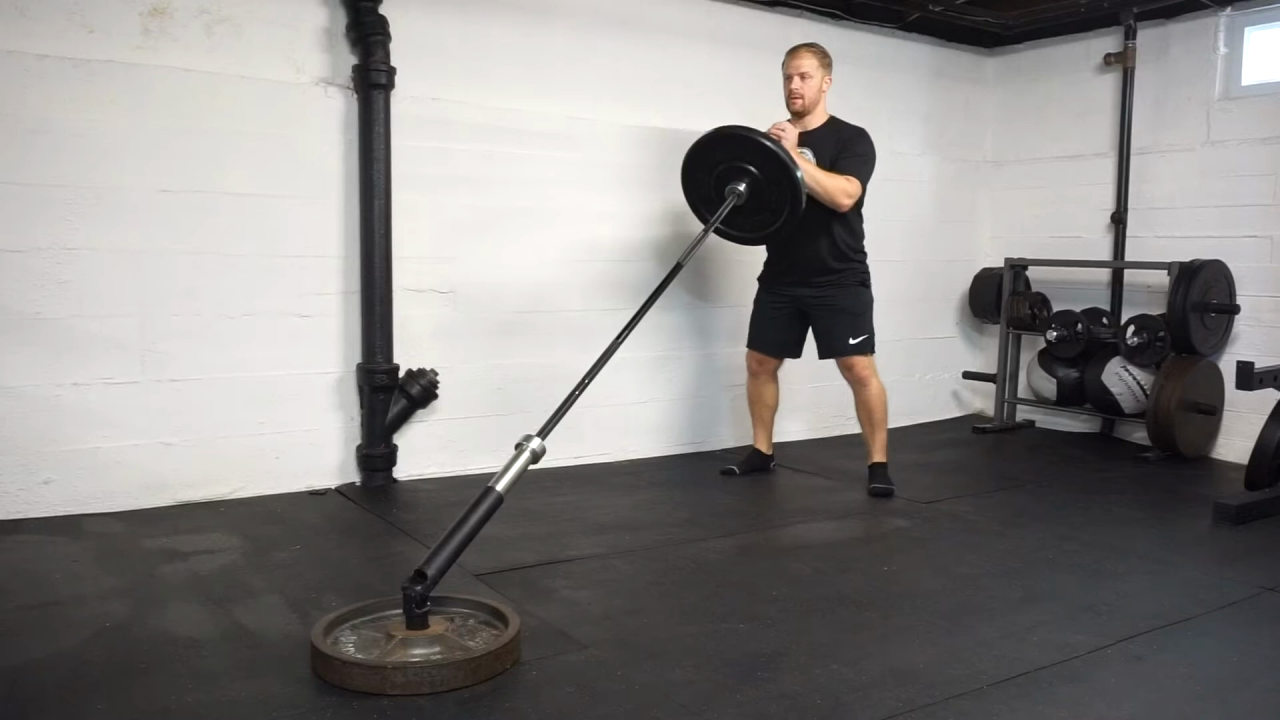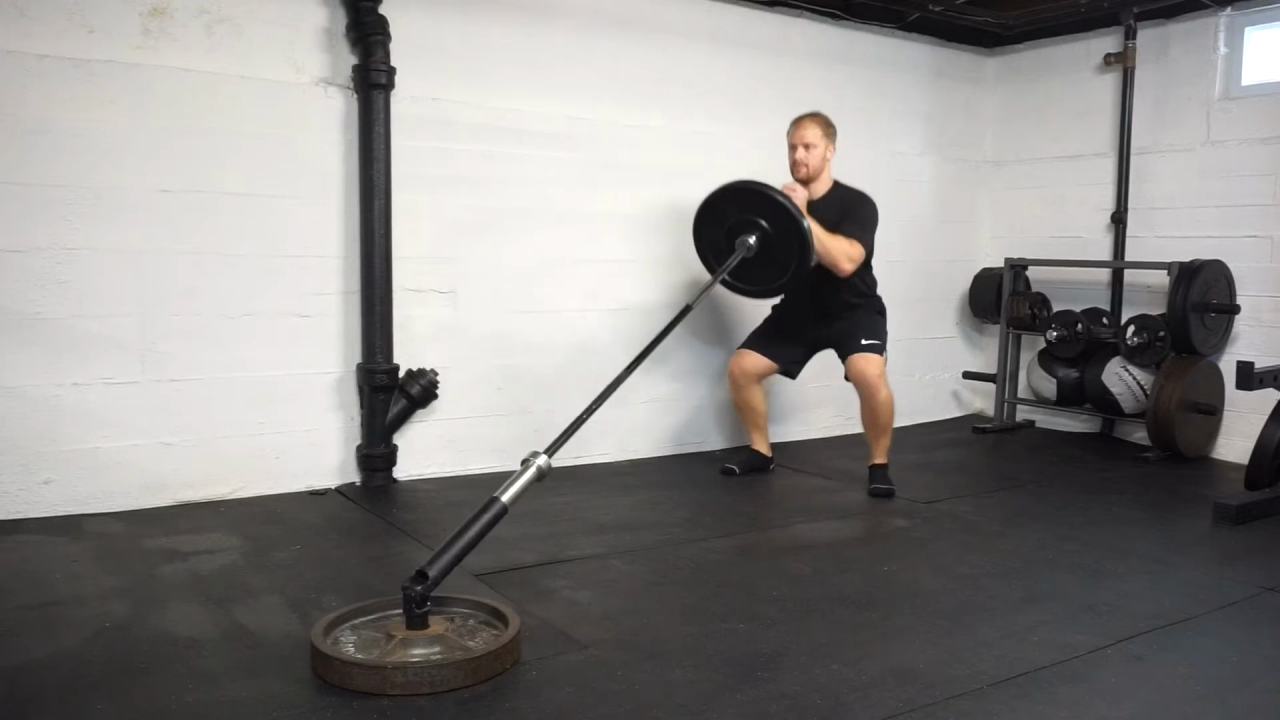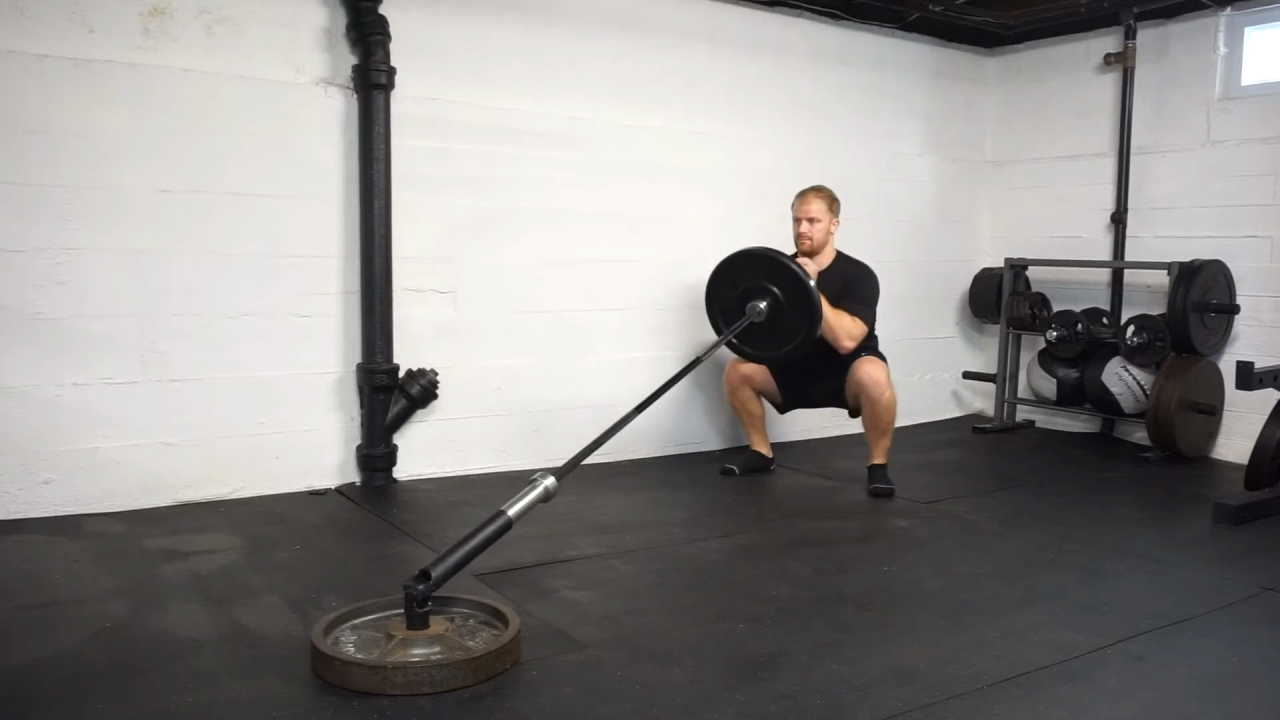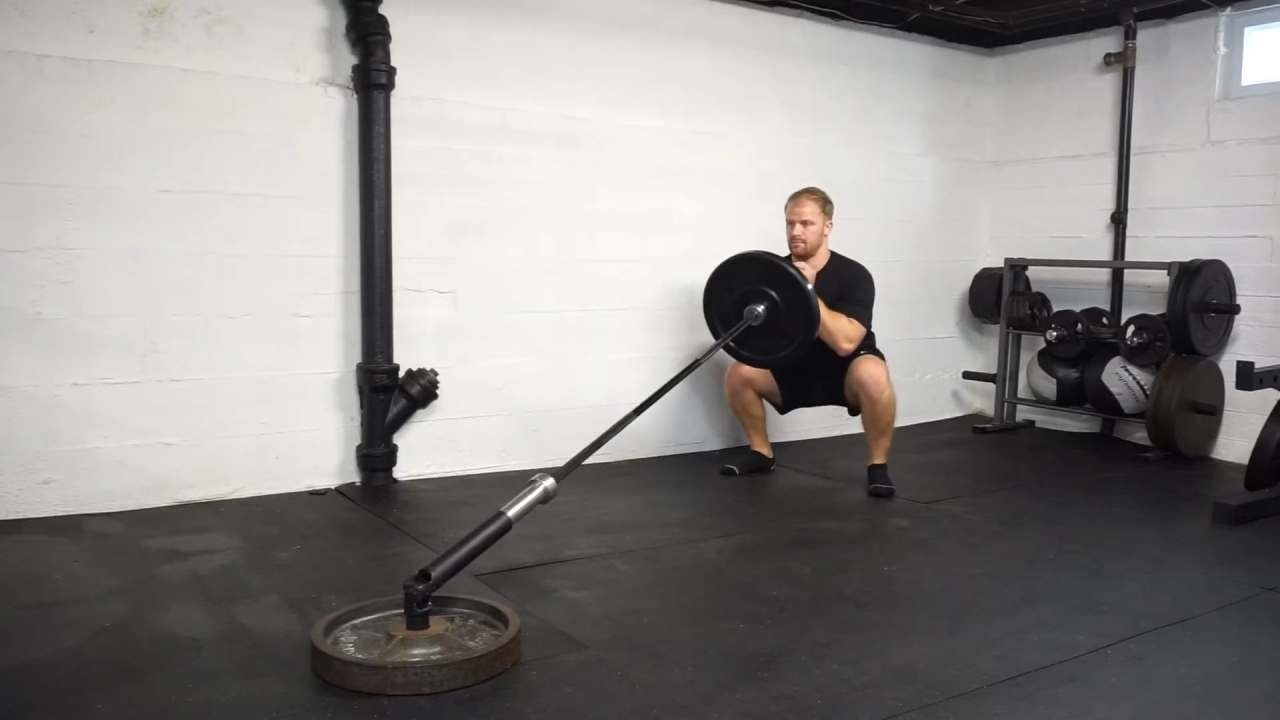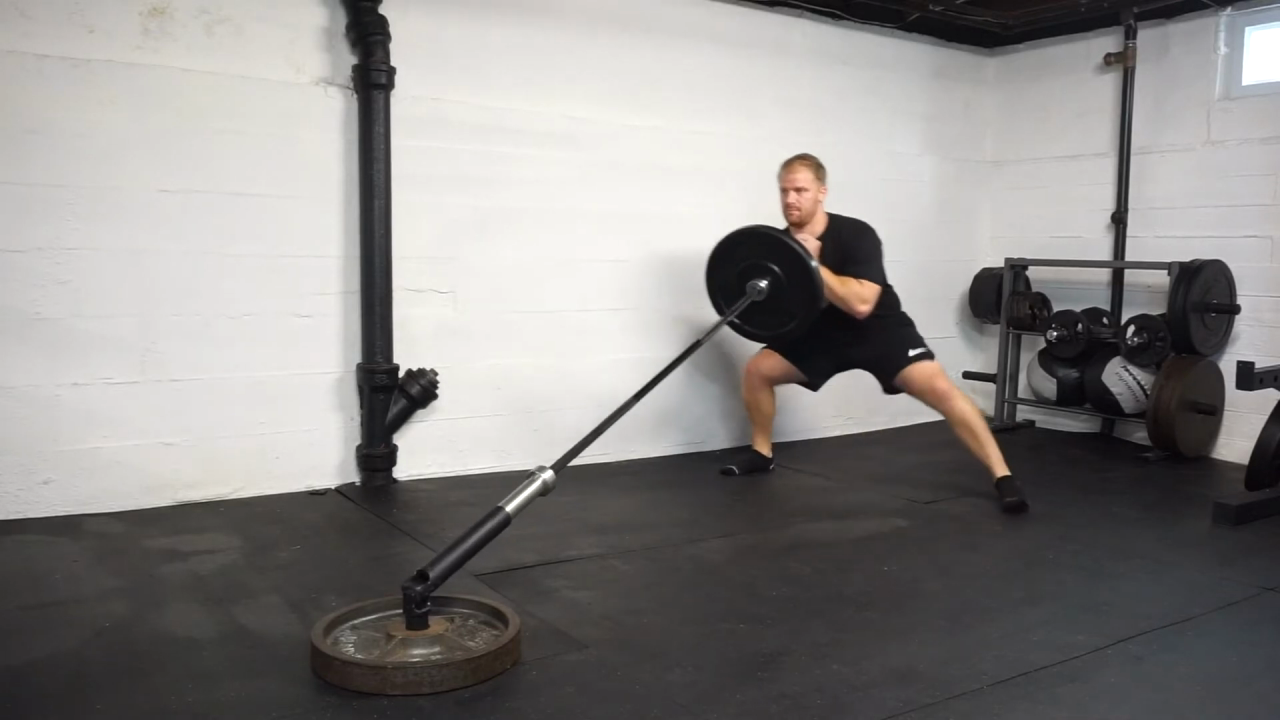
dt=0.7s
person 1, frame 1
left shoulder: (850, 138)
right shoulder: (773, 139)
left elbow: (843, 196)
left wrist: (794, 157)
left hip: (838, 278)
right hip: (780, 278)
left knee: (858, 370)
right knee: (759, 363)
left ankle: (878, 464)
right ankle: (762, 451)
person 1, frame 2
left shoulder: (856, 204)
left elbow: (845, 262)
left wrist: (803, 217)
left hip: (852, 312)
right hip: (797, 311)
left knee: (869, 375)
right knee: (741, 368)
left ankle: (879, 464)
right ankle: (760, 450)
person 1, frame 3
left shoulder: (858, 275)
left elbow: (846, 340)
left hip: (847, 374)
right hip: (799, 369)
left knee: (873, 376)
right knee: (738, 372)
left ankle: (878, 465)
right ankle: (761, 452)
person 1, frame 4
left shoulder: (852, 276)
left elbow: (845, 342)
left hip: (845, 372)
right hip: (798, 368)
left knee: (872, 376)
right knee: (739, 375)
left ankle: (878, 465)
right ankle: (761, 452)
person 1, frame 5
left shoulder: (856, 236)
left elbow: (862, 305)
left wrist: (814, 266)
left hip: (880, 331)
right hip: (822, 332)
left knee: (938, 388)
right knee: (757, 369)
left ankle: (1002, 476)
right ankle: (761, 452)
